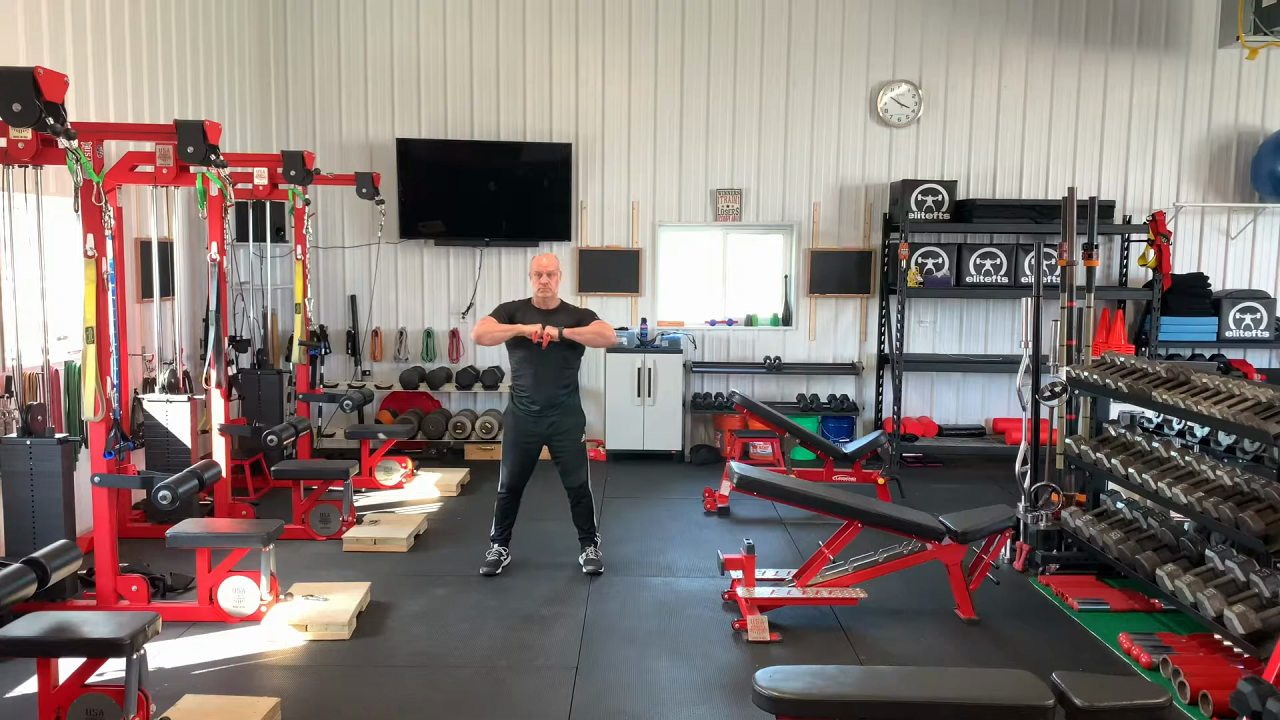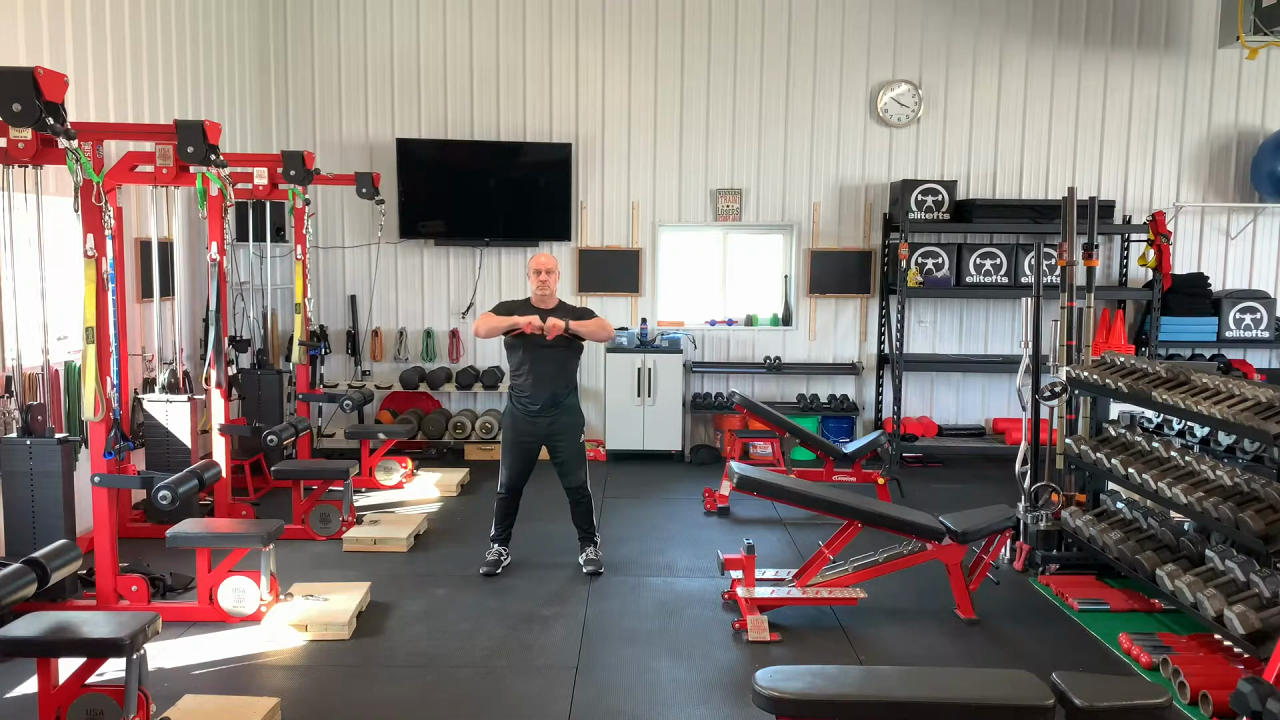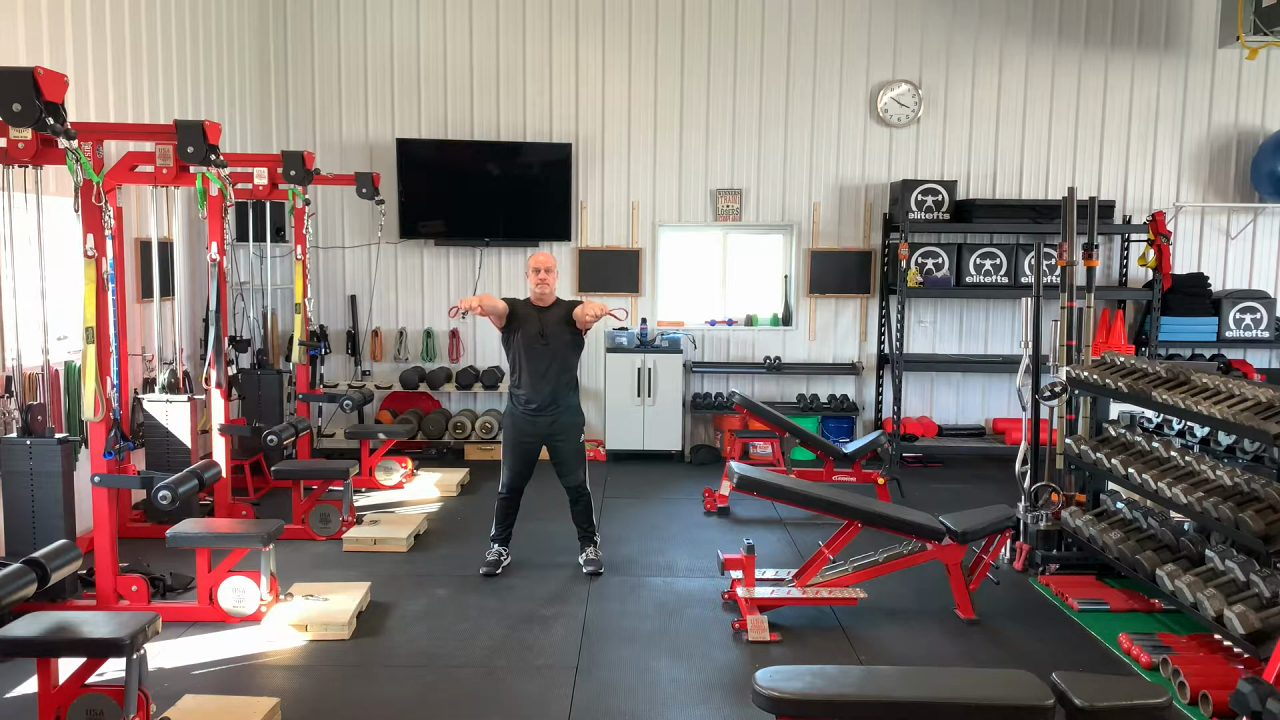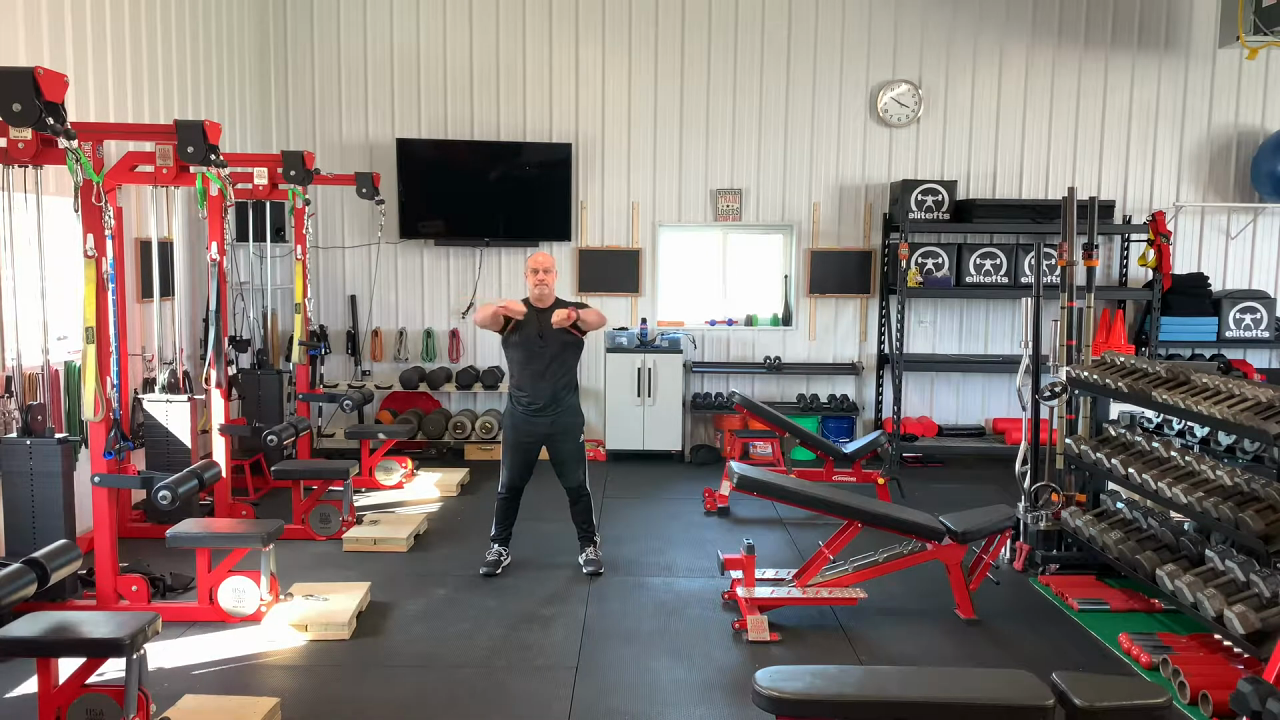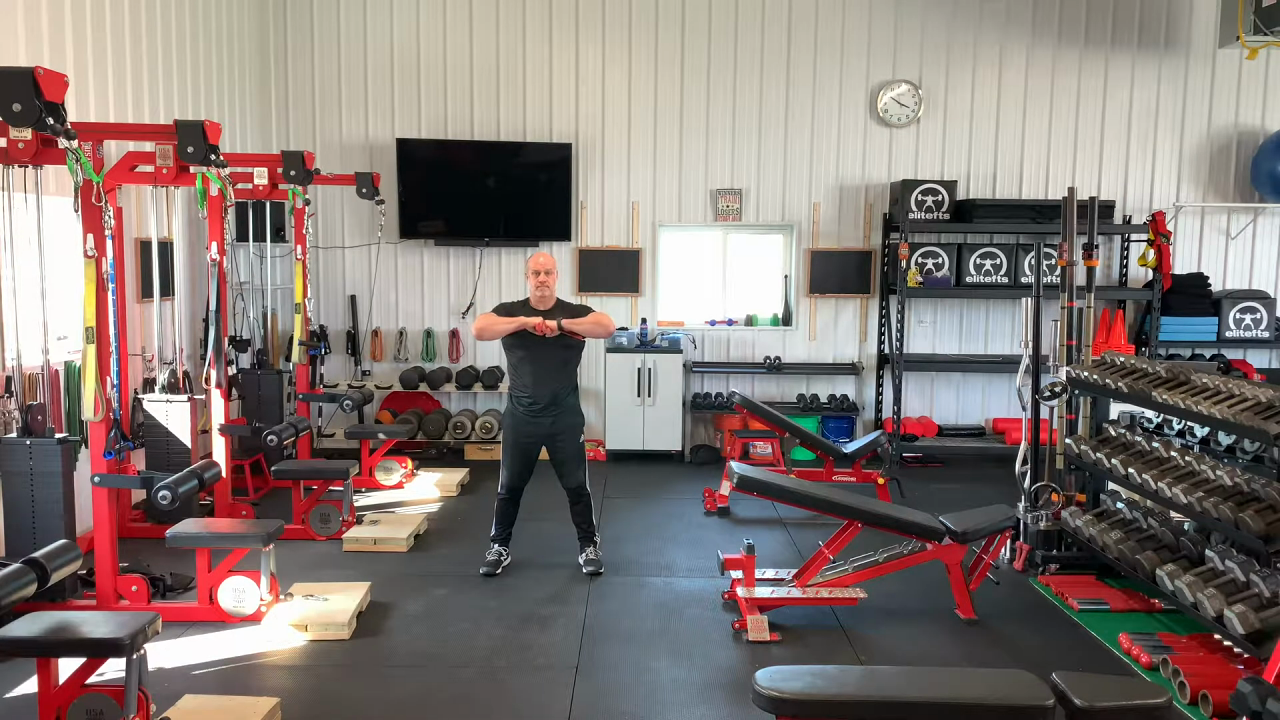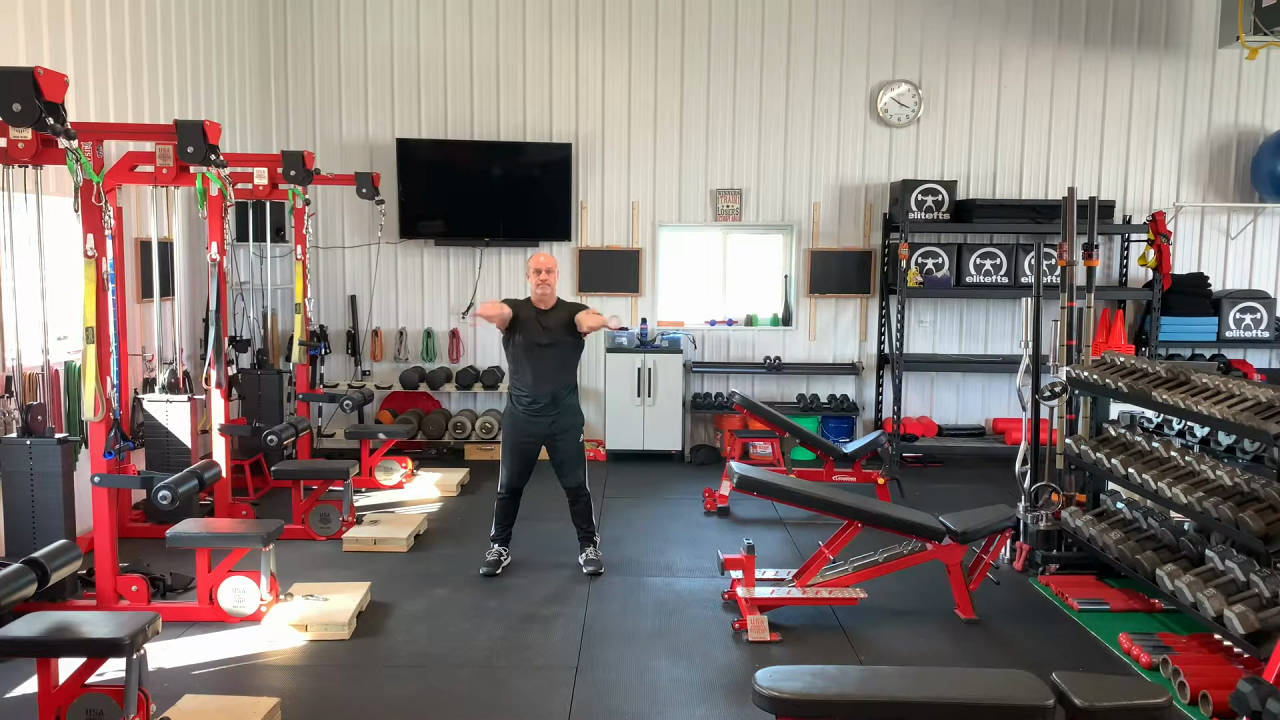
dt=0.5s
person 1, frame 1
left shoulder: (577, 315)
right shoulder: (513, 311)
left elbow: (608, 336)
right elbow: (478, 334)
left wrist: (561, 332)
right wrist: (522, 329)
left hip: (566, 418)
right hip: (522, 417)
left knee: (578, 486)
right knee: (510, 486)
left ankle: (589, 546)
right ankle: (499, 547)
person 1, frame 2
left shoulder: (576, 314)
right shoulder: (511, 309)
left elbow: (607, 332)
right elbow: (479, 328)
left wrist: (565, 325)
right wrist: (519, 320)
left hip: (565, 417)
right hip: (520, 417)
left knee: (577, 486)
right knee: (509, 486)
left ankle: (589, 547)
right ankle: (499, 547)
person 1, frame 3
left shoulder: (570, 310)
right shoulder: (514, 310)
left elbow: (586, 312)
right elbow: (494, 305)
left wrist: (594, 310)
right wrist: (477, 302)
left hip: (565, 417)
right hip: (521, 417)
left knee: (577, 486)
right knee: (510, 486)
left ankle: (589, 547)
right ankle: (499, 547)
person 1, frame 4
left shoulder: (573, 310)
right shoulder: (513, 312)
left elbow: (599, 320)
right elbow: (482, 319)
left wrist: (574, 316)
right wrist: (499, 307)
left hip: (565, 417)
right hip: (521, 417)
left knee: (577, 486)
right knee: (510, 486)
left ankle: (589, 547)
right ankle: (499, 547)
person 1, frame 5
left shoulder: (573, 312)
right shoulder: (510, 312)
left elbow: (607, 327)
right elbow: (478, 330)
left wrist: (560, 324)
right wrist: (524, 322)
left hip: (565, 418)
right hip: (521, 418)
left knee: (577, 486)
right knee: (509, 487)
left ankle: (589, 547)
right ankle: (499, 547)
person 1, frame 6
left shoulder: (573, 310)
right shoulder: (513, 308)
left elbow: (590, 317)
right elbow: (493, 310)
left wrist: (595, 320)
right wrist: (489, 311)
left hip: (565, 417)
right hip: (520, 417)
left knee: (576, 486)
right knee: (509, 486)
left ankle: (589, 547)
right ankle: (499, 547)
